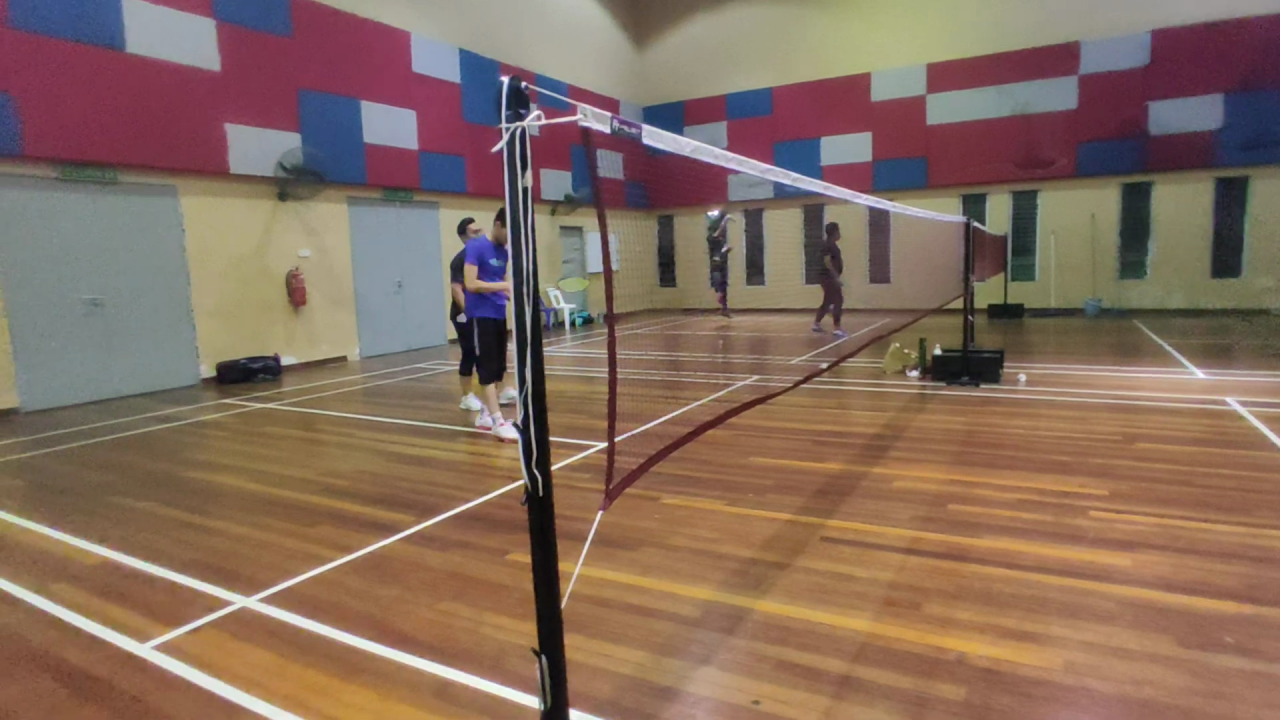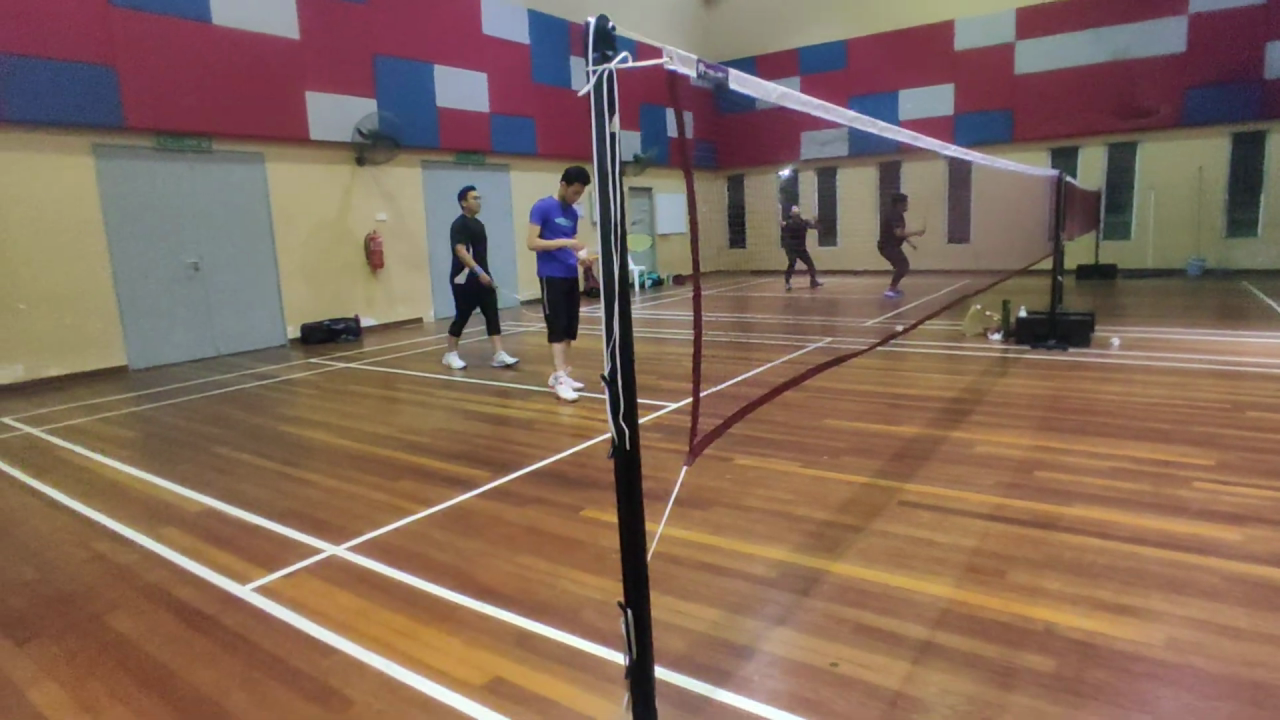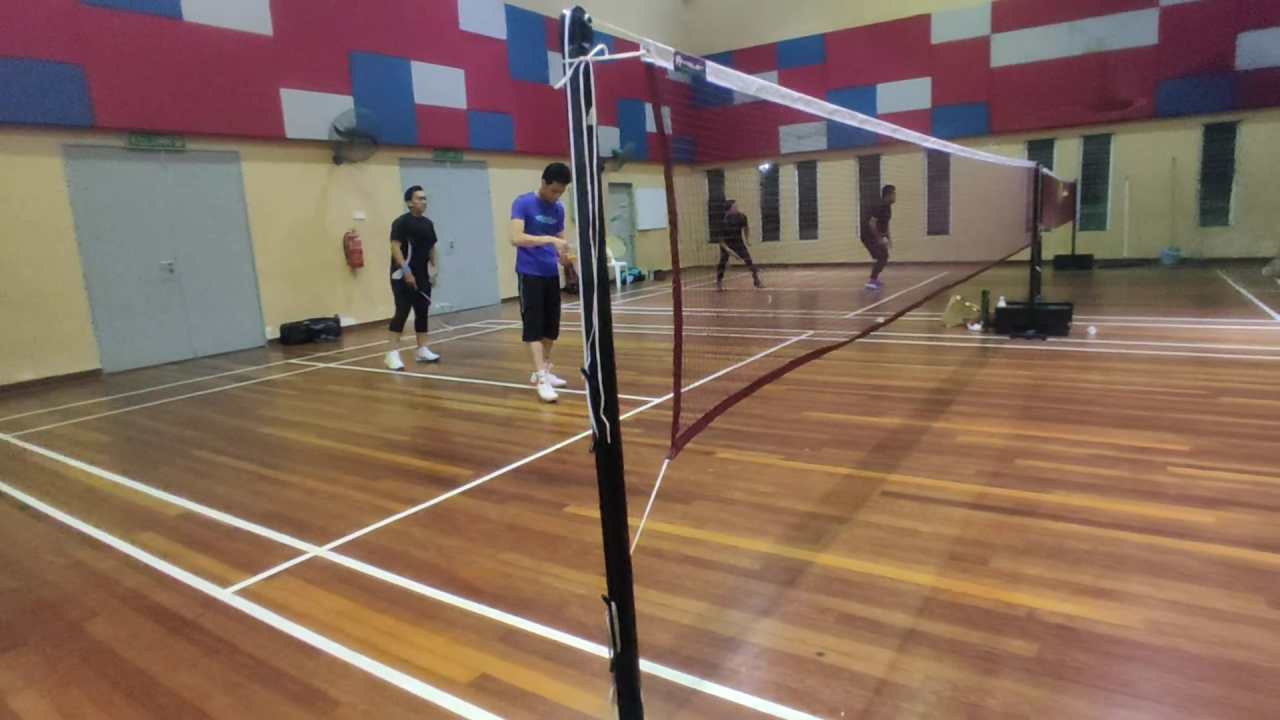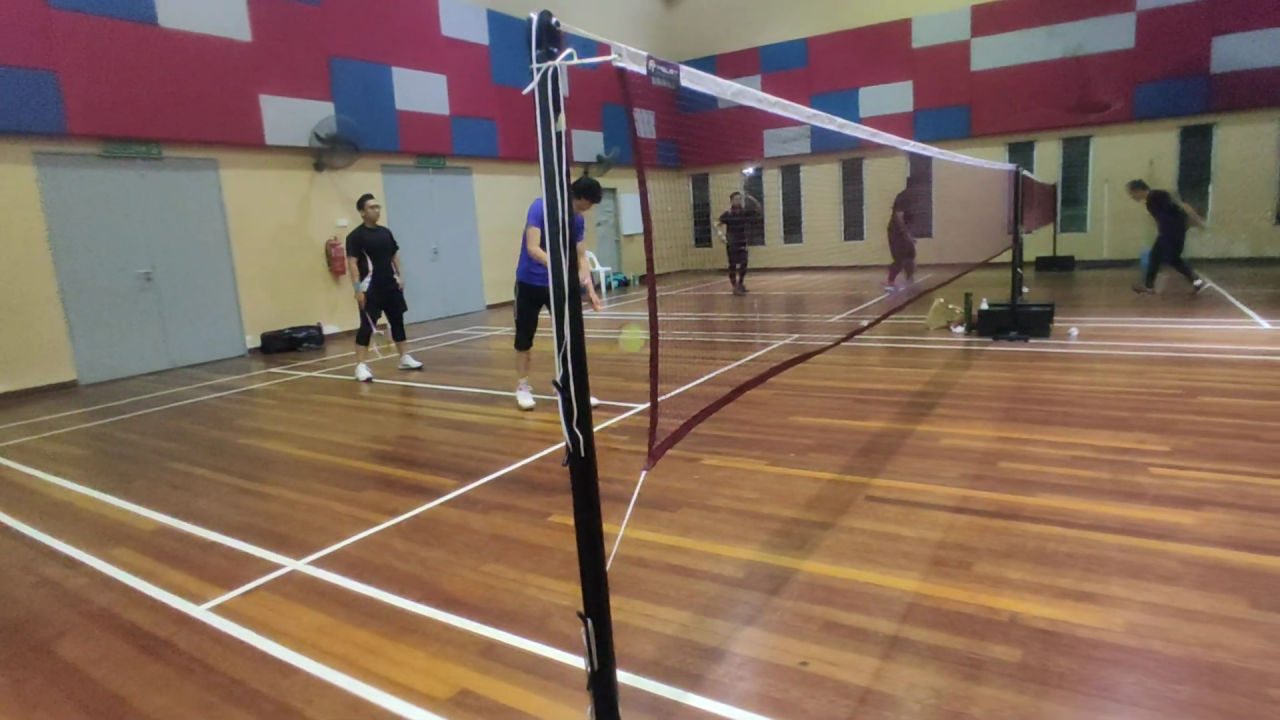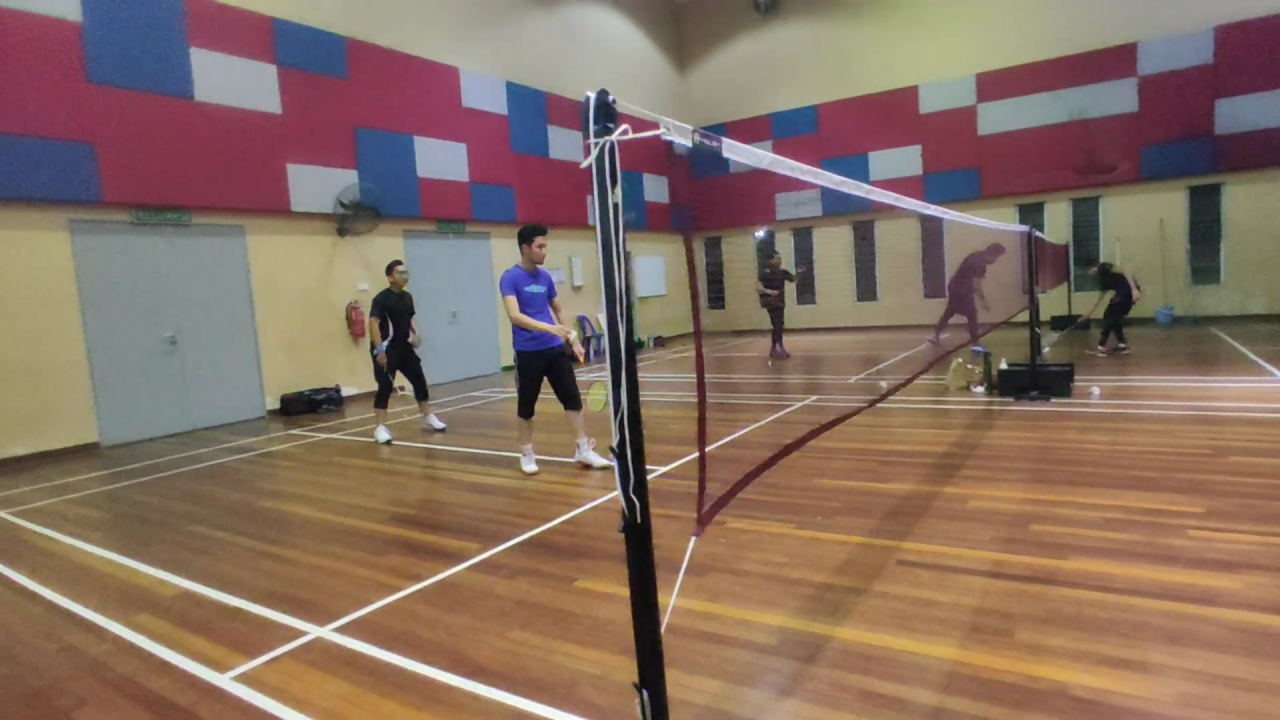
dt=1s
person 1, frame 1
left shoulder: (503, 252)
right shoulder: (475, 247)
right elbow: (470, 284)
left wrist: (512, 295)
right wrist: (505, 285)
left hip: (499, 316)
right hip: (481, 317)
left knee: (497, 370)
right knee: (487, 370)
left ankle: (485, 415)
right ankle: (498, 422)
person 1, frame 2
left shoulder: (573, 213)
right shoulder: (542, 207)
right elbow: (532, 243)
left wrist: (580, 256)
right wrist: (564, 242)
left hip: (571, 276)
right hip: (552, 276)
left knee: (569, 329)
right knee: (557, 328)
left ankle: (562, 373)
right ankle: (560, 379)
person 1, frame 3
left shoulder: (558, 209)
right shoulder: (523, 203)
right elbow: (516, 238)
left wrist: (562, 254)
right wrist: (549, 239)
left hip: (551, 274)
right hip: (530, 274)
left knee: (551, 328)
right knee: (534, 328)
left ankle: (543, 371)
right ankle: (541, 380)
person 1, frame 4
left shoulder: (577, 220)
right shoulder: (540, 208)
left elbow: (580, 255)
right elbow: (533, 249)
left wrist: (589, 288)
right hip: (529, 283)
right knee: (524, 338)
right ankle: (523, 388)
person 1, frame 5
left shoulder: (545, 277)
right shoulder: (510, 278)
right elbow: (514, 316)
left wrist: (573, 340)
right wrist: (550, 328)
left hip: (555, 348)
right hip: (528, 352)
left knee: (573, 398)
right knee: (526, 406)
left ankle: (583, 450)
right ankle: (527, 453)
person 2, frame 1
right shoulder: (460, 260)
right elbow: (456, 289)
right wrist: (468, 312)
right hip: (465, 316)
right knee: (469, 355)
right ankle: (467, 397)
person 2, frame 2
left shoulder: (479, 224)
right shoulder: (459, 225)
right elbow: (460, 252)
right wrist: (479, 272)
left hip: (483, 278)
right hip: (464, 280)
left knee: (492, 315)
right knee: (462, 317)
left ankle: (499, 355)
right ankle: (450, 353)
person 2, frame 3
left shoulder: (428, 223)
right shoulder: (402, 222)
left elbow: (431, 247)
right elbow: (395, 248)
left wrist: (433, 267)
right wrist: (406, 271)
left hip: (421, 275)
right hip: (403, 275)
left knee: (423, 312)
right knee: (402, 313)
left ankle: (422, 350)
right ankle: (392, 354)
person 2, frame 4
left shoulder: (385, 232)
right shoulder: (356, 236)
left elbow: (394, 255)
right elbow: (352, 263)
left wrist: (399, 276)
right wrist: (357, 288)
left hip: (390, 285)
right hip: (370, 288)
left knee: (397, 320)
right knee: (367, 325)
left ankle: (404, 358)
right ankle: (361, 366)
person 2, frame 5
left shoulder: (407, 297)
right shoulder: (381, 298)
right elbow: (373, 324)
left wrist: (415, 334)
right wrist: (380, 350)
left hip: (404, 347)
right hip: (386, 350)
left knee: (419, 380)
right knee: (385, 387)
left ankle: (428, 418)
right ankle: (380, 428)
